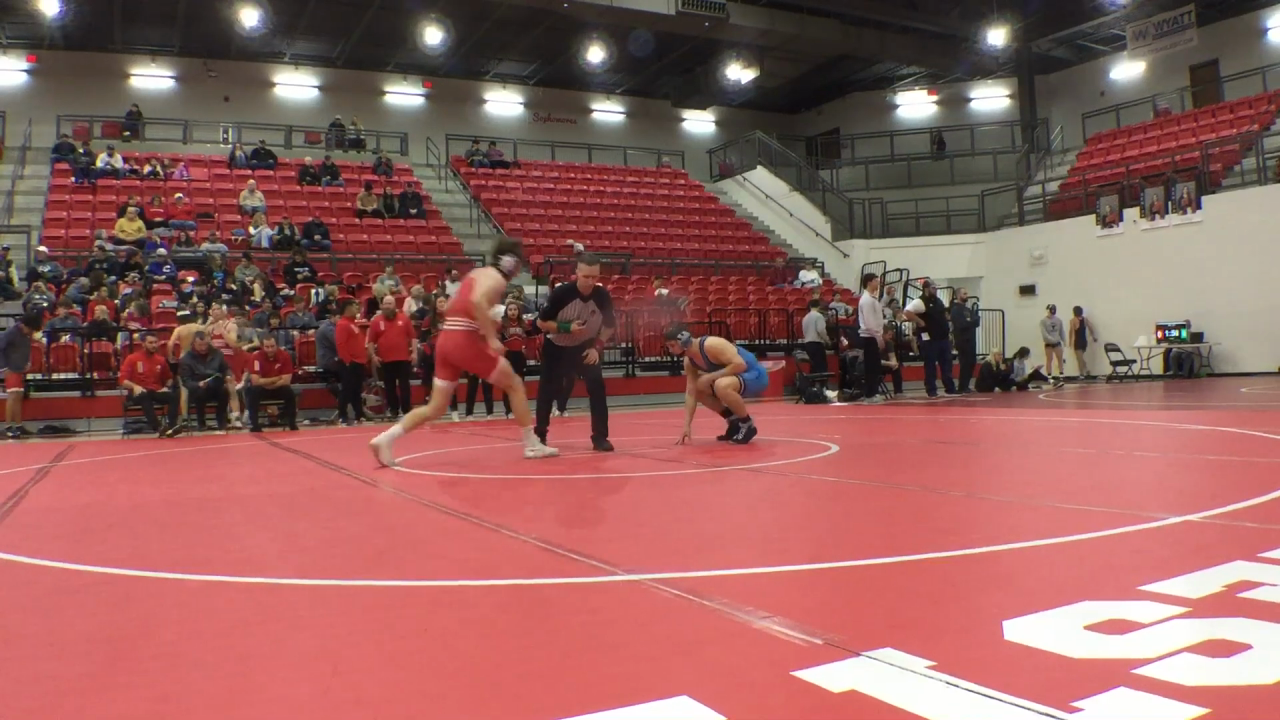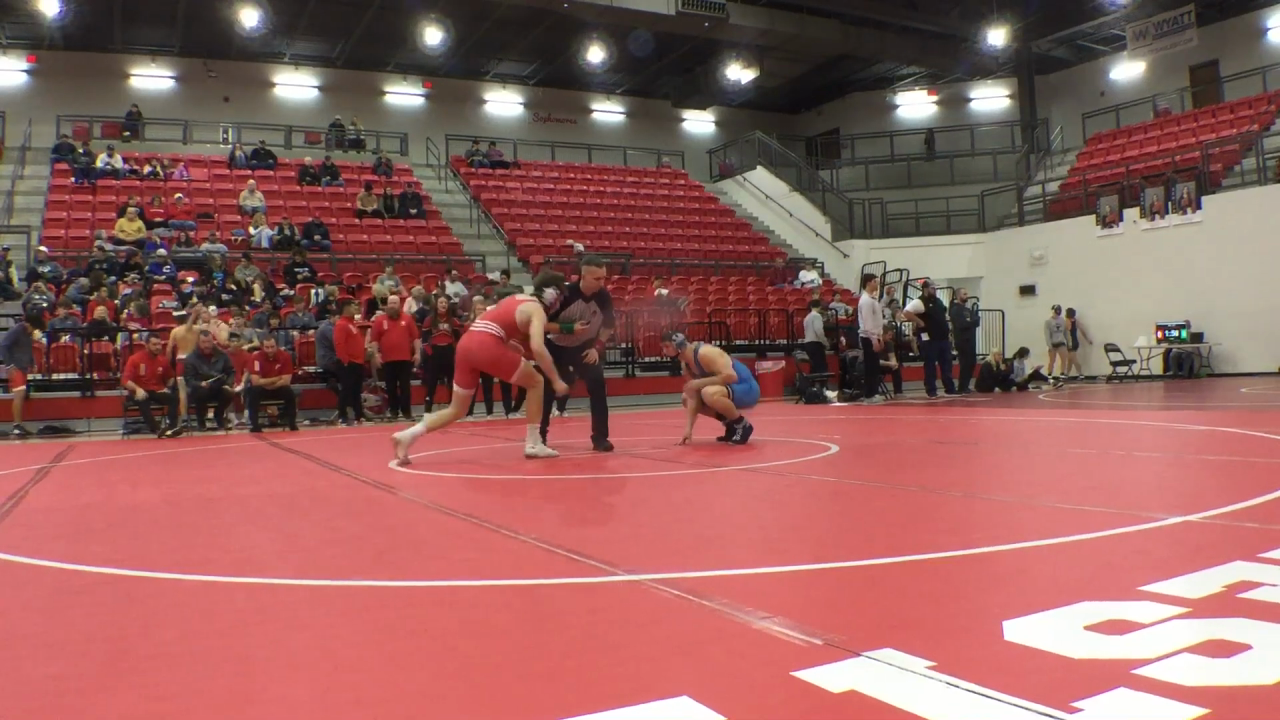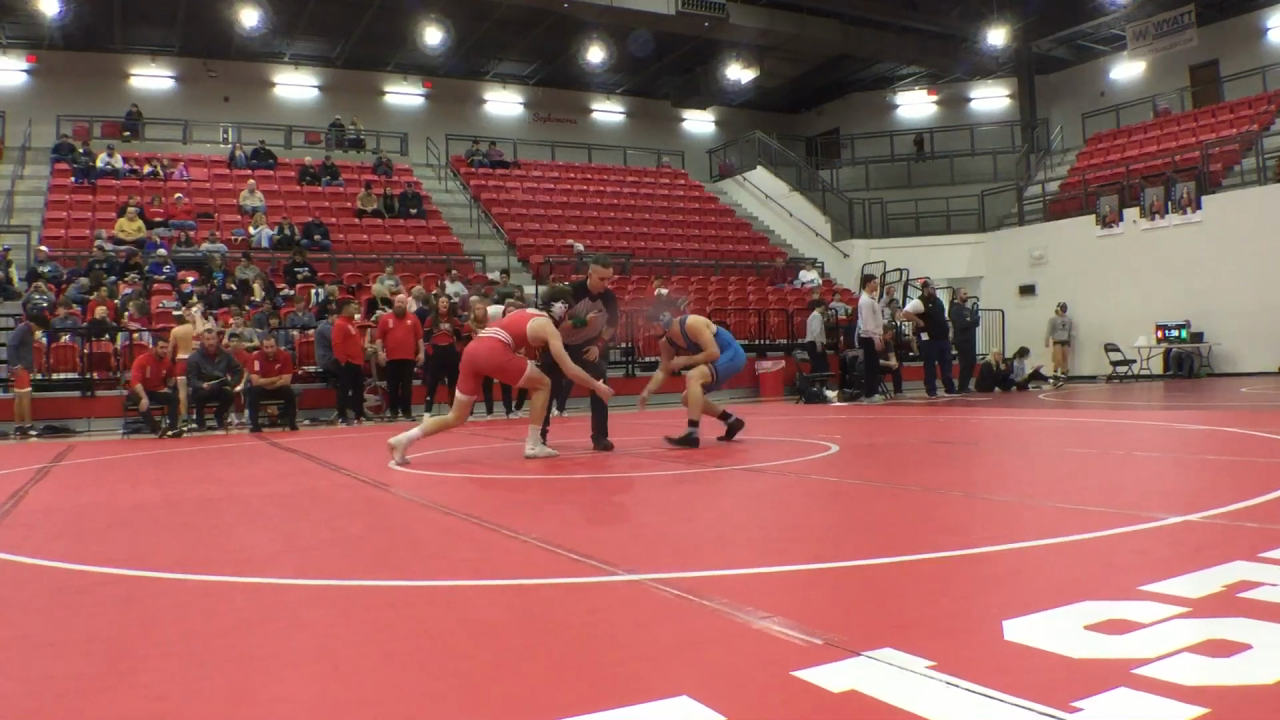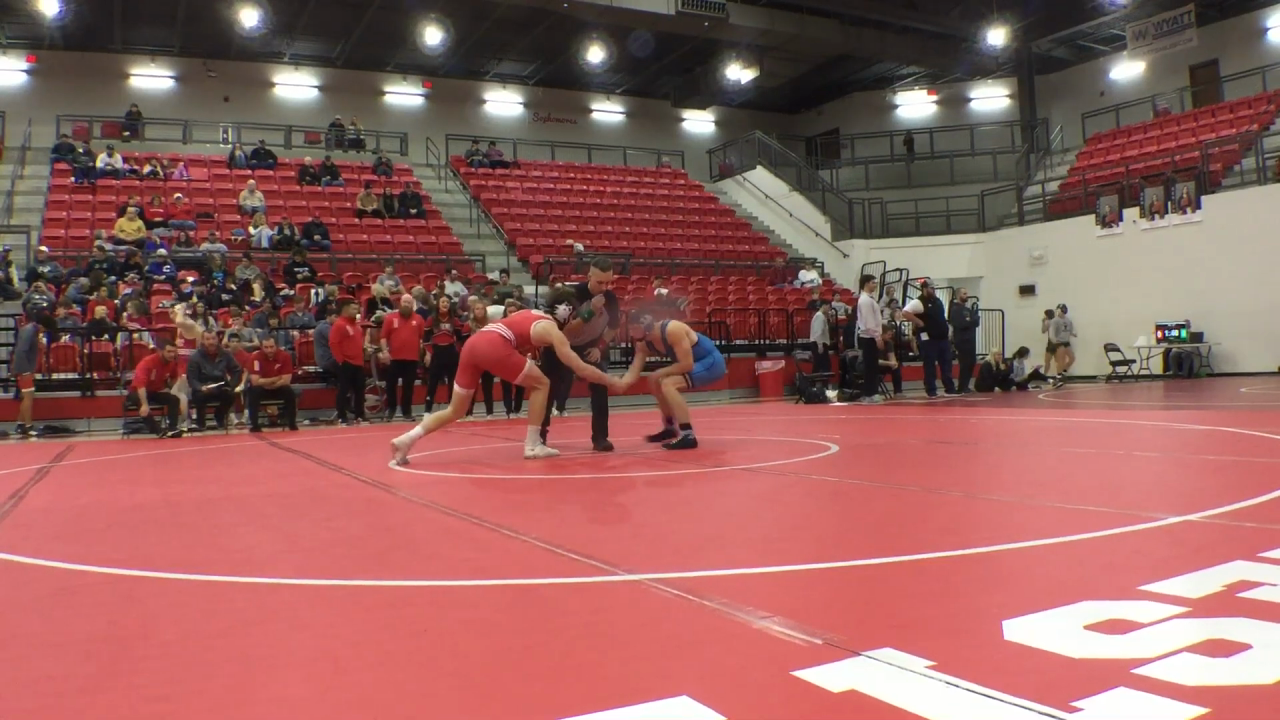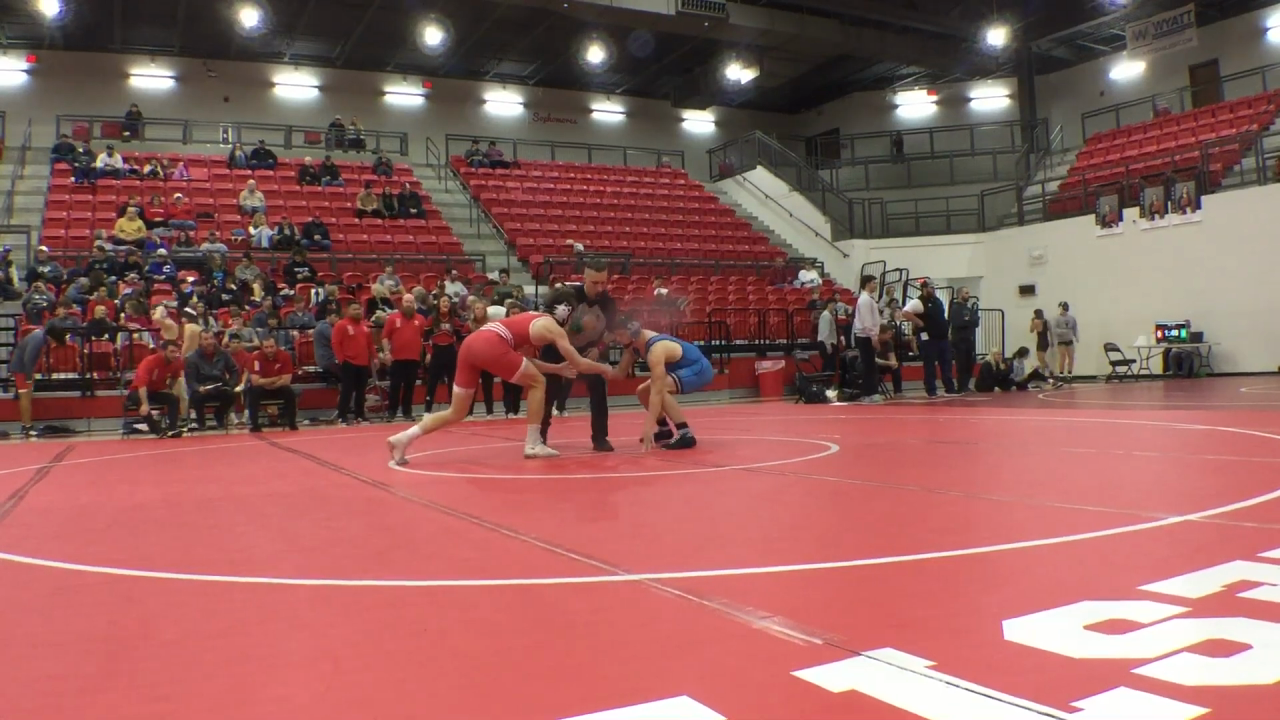
dt=0.3s
person 1, frame 1
left shoulder: (475, 274)
right shoulder: (497, 280)
left elbow: (450, 309)
right elbow: (477, 300)
right wrist: (492, 337)
left hip: (446, 340)
right hip: (465, 342)
left knee: (436, 407)
right knee: (515, 386)
left ankle: (387, 438)
right ankle: (532, 445)
person 1, frame 2
left shoulder: (517, 299)
right shoulder: (538, 311)
right elbow: (538, 347)
left wrist: (510, 344)
right wrist: (556, 380)
left hip: (466, 344)
right hip: (487, 347)
left knee: (457, 411)
right knee: (536, 382)
left ankle: (408, 435)
right ankle: (534, 444)
person 1, frame 3
left shoulder: (525, 312)
right shoulder: (549, 328)
right elbow: (569, 369)
left wrist: (519, 355)
right wrist: (597, 386)
left hip: (473, 349)
right hip: (493, 352)
left knee: (456, 418)
right knee: (542, 384)
left ankle: (404, 439)
right ankle: (533, 444)
person 1, frame 4
left shoulder: (530, 314)
right shoulder: (553, 331)
right elbow: (581, 369)
right wrist: (610, 381)
left hip: (473, 344)
right hip: (492, 347)
left knee: (455, 411)
right knee: (540, 384)
left ankle: (406, 439)
right ankle: (533, 445)
person 1, frame 5
left shoulder: (533, 318)
right shoulder: (553, 327)
left elbow: (522, 359)
right elbow: (579, 363)
left wrist: (556, 368)
right wrist: (604, 369)
left hip: (471, 344)
right hip: (490, 346)
left knee: (455, 413)
right knee: (537, 383)
left ankle: (402, 439)
right ankle: (534, 444)
person 2, frame 1
left shoulder: (602, 296)
right shoulder: (561, 293)
left elbow: (609, 326)
right elbow: (541, 322)
left wrist: (597, 347)
right wrist: (567, 328)
left hip: (585, 347)
right hip: (556, 347)
left knee: (597, 386)
right knee: (547, 390)
left ankle: (600, 437)
right ankle: (539, 434)
person 2, frame 2
left shoulder: (603, 297)
right shoulder: (564, 294)
left elbow: (608, 326)
left wrist: (597, 347)
right wrist: (570, 329)
left hip: (585, 347)
right hip: (557, 347)
left knee: (597, 386)
right knee: (548, 390)
left ankle: (600, 437)
right ankle: (540, 434)
person 2, frame 3
left shoulder: (609, 297)
right shoulder: (571, 292)
left elbow: (612, 325)
left wrist: (598, 345)
right wrist: (583, 321)
left hip: (588, 346)
left ankle: (600, 437)
right ankle: (540, 434)
person 2, frame 4
left shoulder: (611, 299)
right shoulder: (573, 294)
left elbow: (613, 326)
right elbow: (564, 327)
left wrist: (600, 347)
right wrist: (590, 312)
left hip: (589, 347)
left knee: (600, 386)
right knee: (549, 389)
left ankle: (600, 438)
right ankle: (539, 435)
person 2, frame 5
left shoulder: (607, 302)
left elbow: (612, 329)
left wrist: (599, 348)
right wrist: (580, 326)
left hip: (588, 350)
right hip: (558, 349)
left knee: (598, 387)
right knee: (549, 390)
left ankle: (600, 438)
right ankle: (539, 434)
